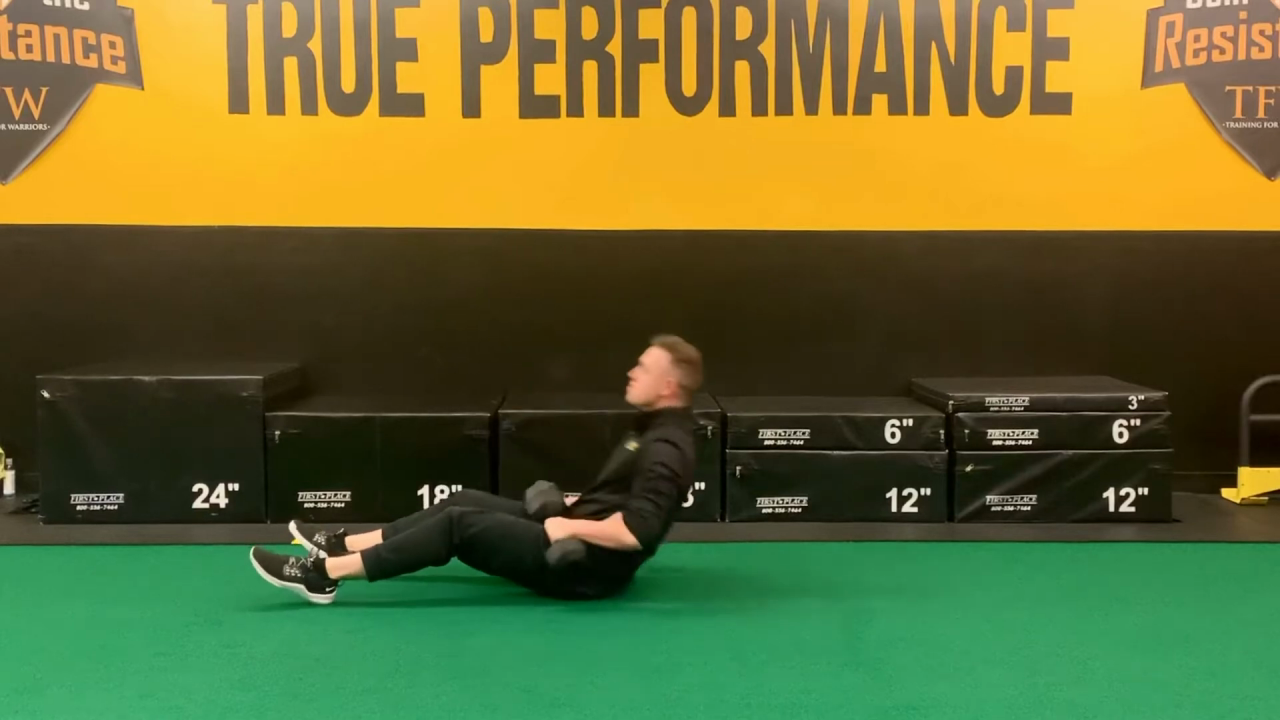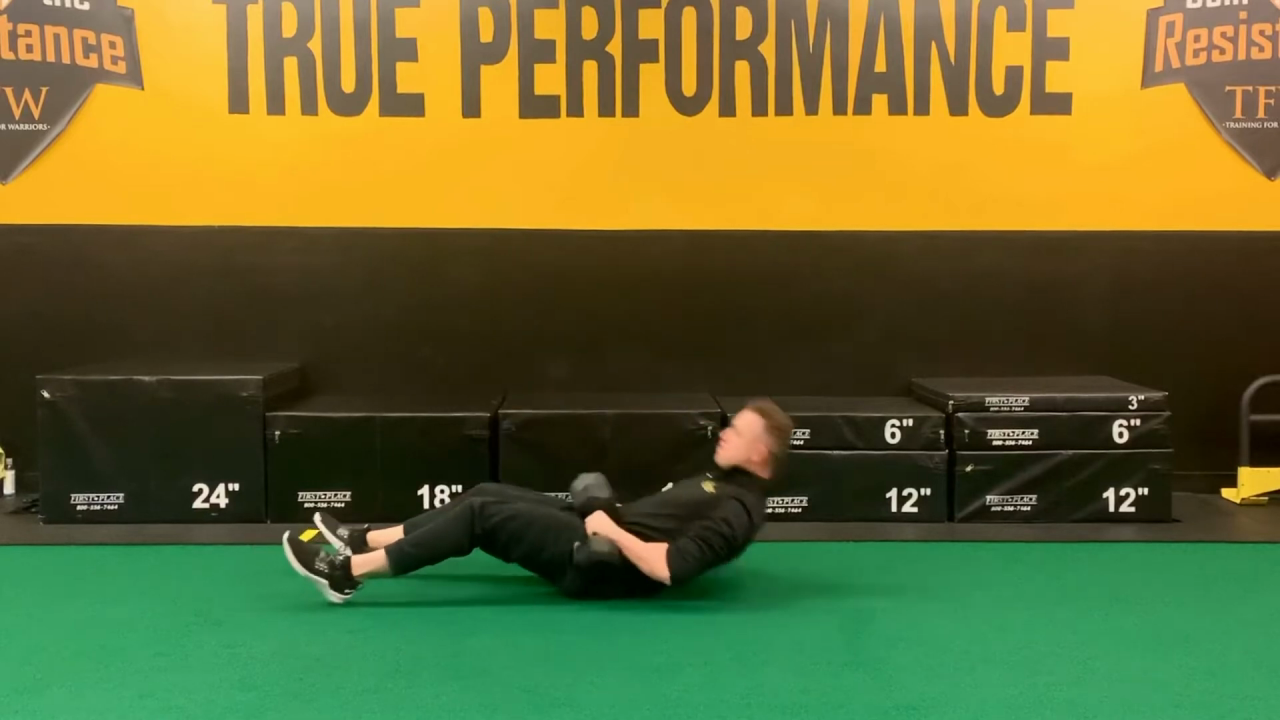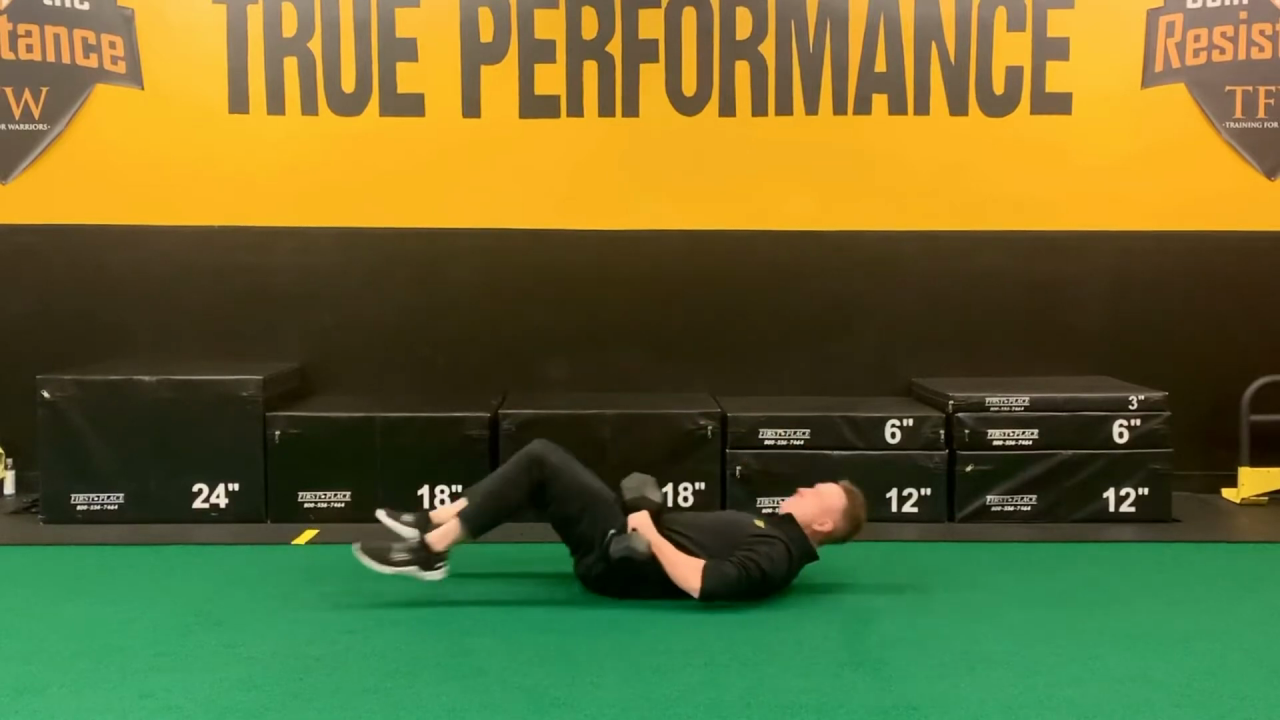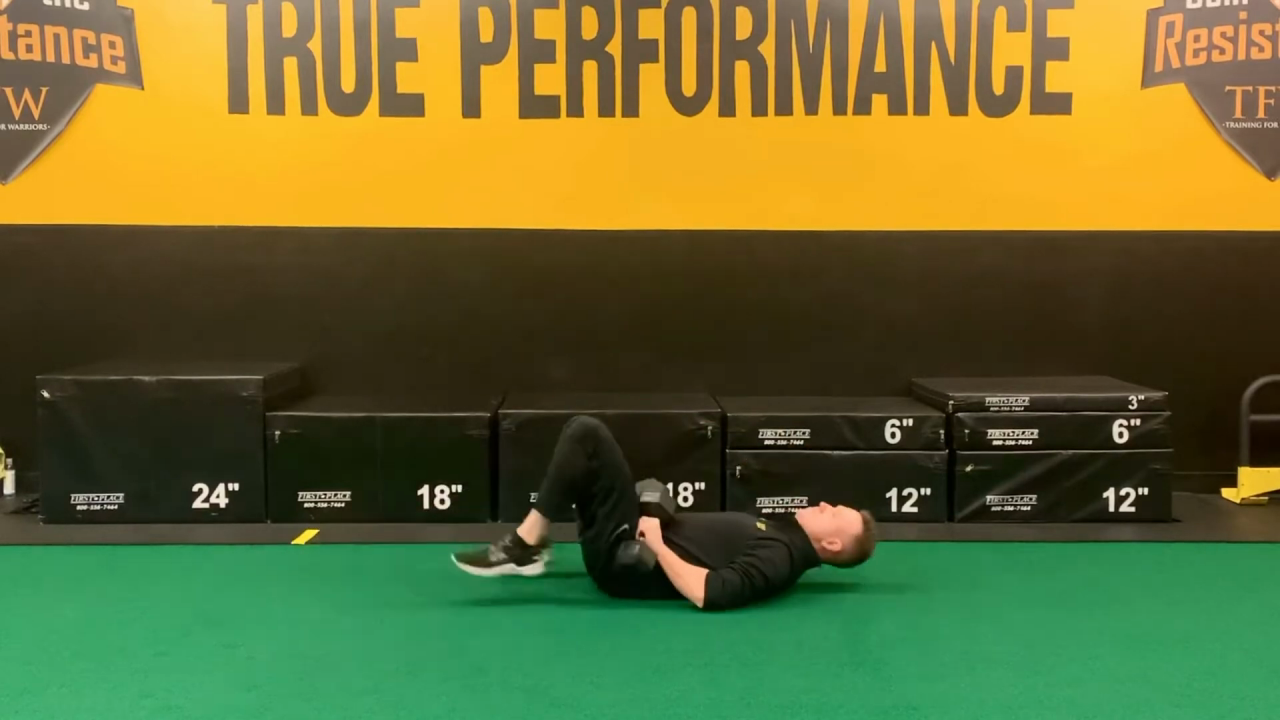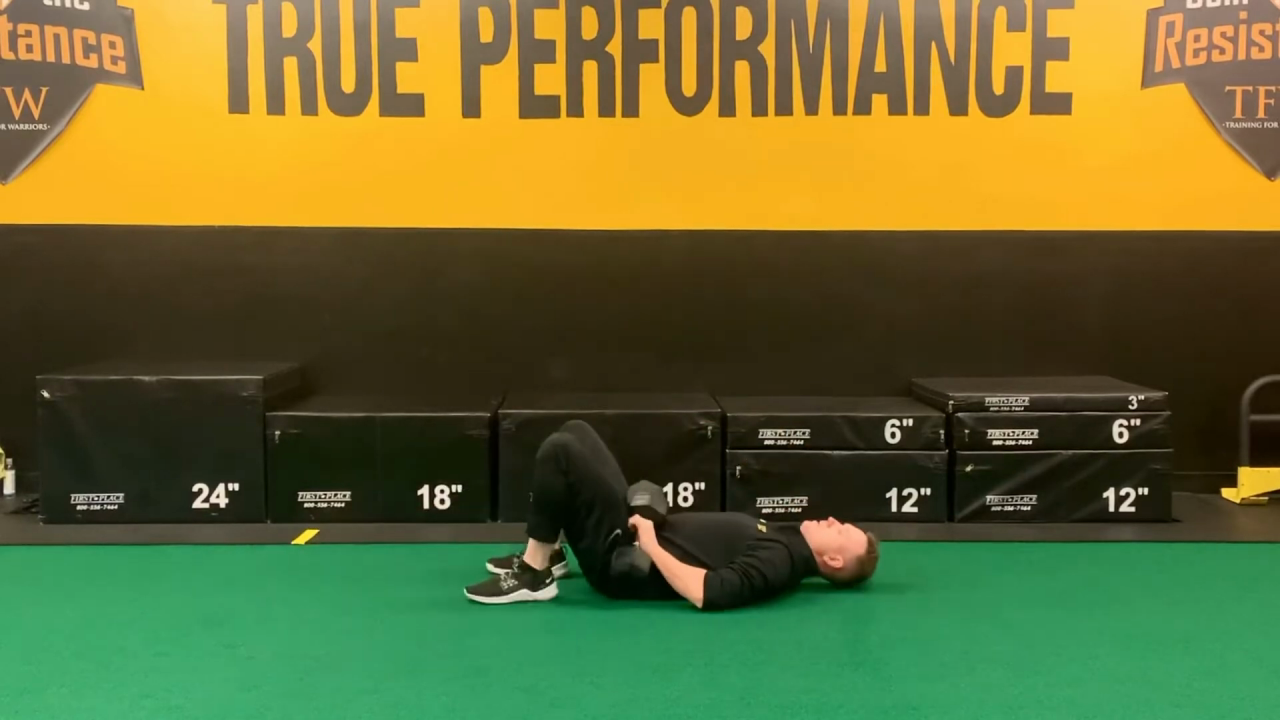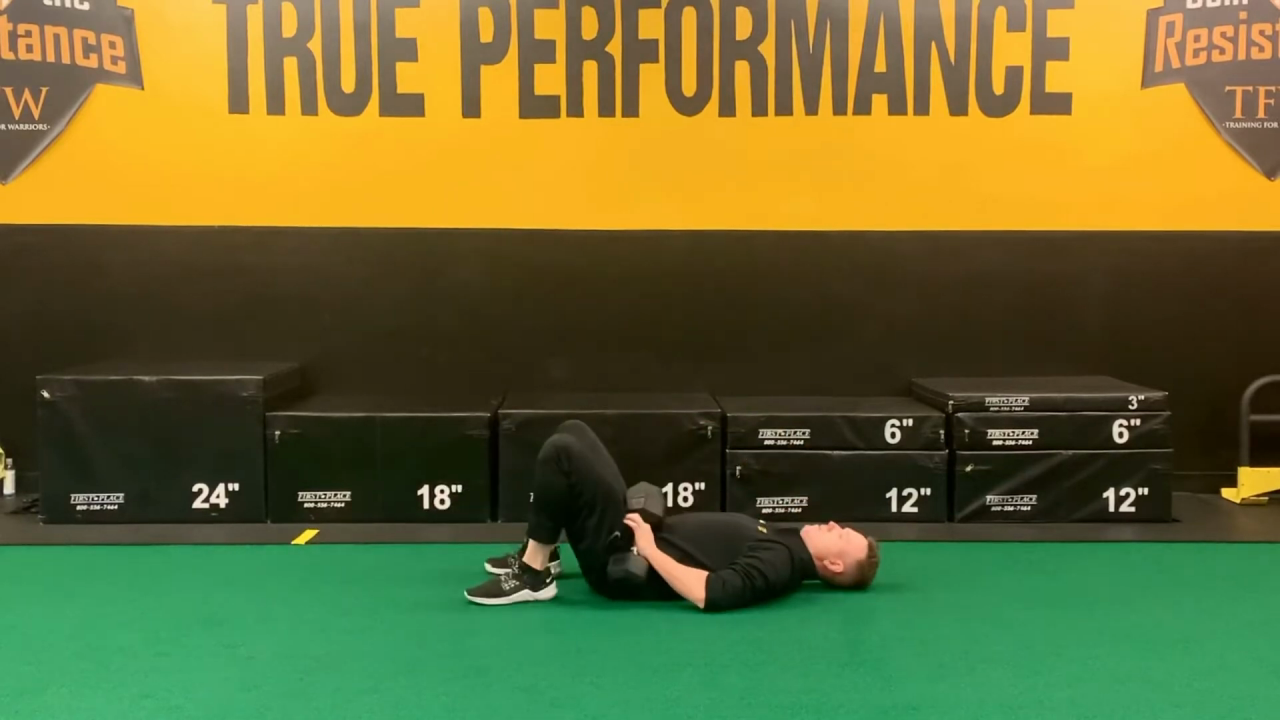
dt=0.2s
person 1, frame 1
left shoulder: (666, 453)
right shoulder: (654, 431)
left elbow: (634, 533)
left wrist: (569, 526)
right wrist: (572, 509)
left hip: (583, 569)
right hip: (567, 535)
left knee: (457, 525)
right knee: (466, 502)
left ankle: (323, 575)
right ankle: (340, 544)
person 1, frame 2
left shoulder: (736, 513)
right shoulder: (727, 485)
left elbow: (669, 569)
left wrist: (611, 530)
right wrist: (605, 516)
left hip: (592, 562)
right hip: (596, 534)
left knee: (480, 517)
right knee: (487, 494)
left ankle: (348, 572)
right ankle: (369, 542)
person 1, frame 3
left shoulder: (771, 559)
right shoulder: (771, 531)
left elbow: (701, 583)
left wrist: (651, 535)
right wrist: (651, 522)
left hip: (614, 561)
right hip: (637, 540)
left knee: (538, 459)
right knee: (542, 461)
left ankle: (429, 550)
right ankle: (433, 523)
person 1, frame 4
left shoulder: (779, 561)
right shoulder: (783, 534)
left elbow: (707, 592)
left wrist: (657, 544)
right wrist: (656, 521)
left hip: (622, 557)
right hip: (638, 534)
left knee: (587, 433)
right knee: (583, 433)
left ankle: (524, 546)
right ankle: (529, 542)
person 1, frame 5
left shoulder: (779, 564)
right shoulder: (783, 539)
left elbow: (708, 592)
left wrist: (651, 547)
right wrist: (652, 523)
left hip: (622, 557)
right hip: (636, 534)
left knee: (558, 452)
right knee: (573, 433)
left ankle: (533, 574)
right ankle: (545, 555)
person 1, frame 6
left shoulder: (780, 566)
right shoulder: (781, 542)
left elbow: (710, 594)
left wrist: (650, 551)
right wrist: (649, 526)
left hip: (621, 558)
right hip: (638, 534)
left knee: (561, 452)
right knee: (572, 433)
left ankle: (532, 574)
right ankle: (540, 553)
